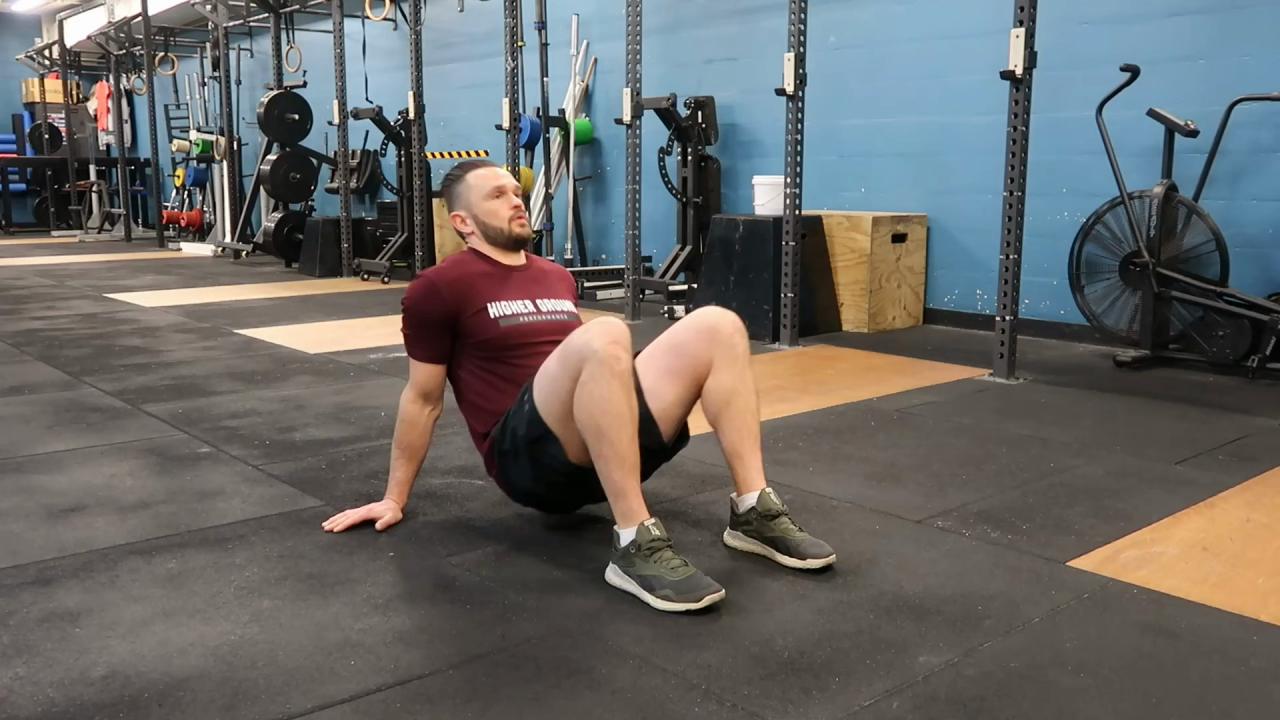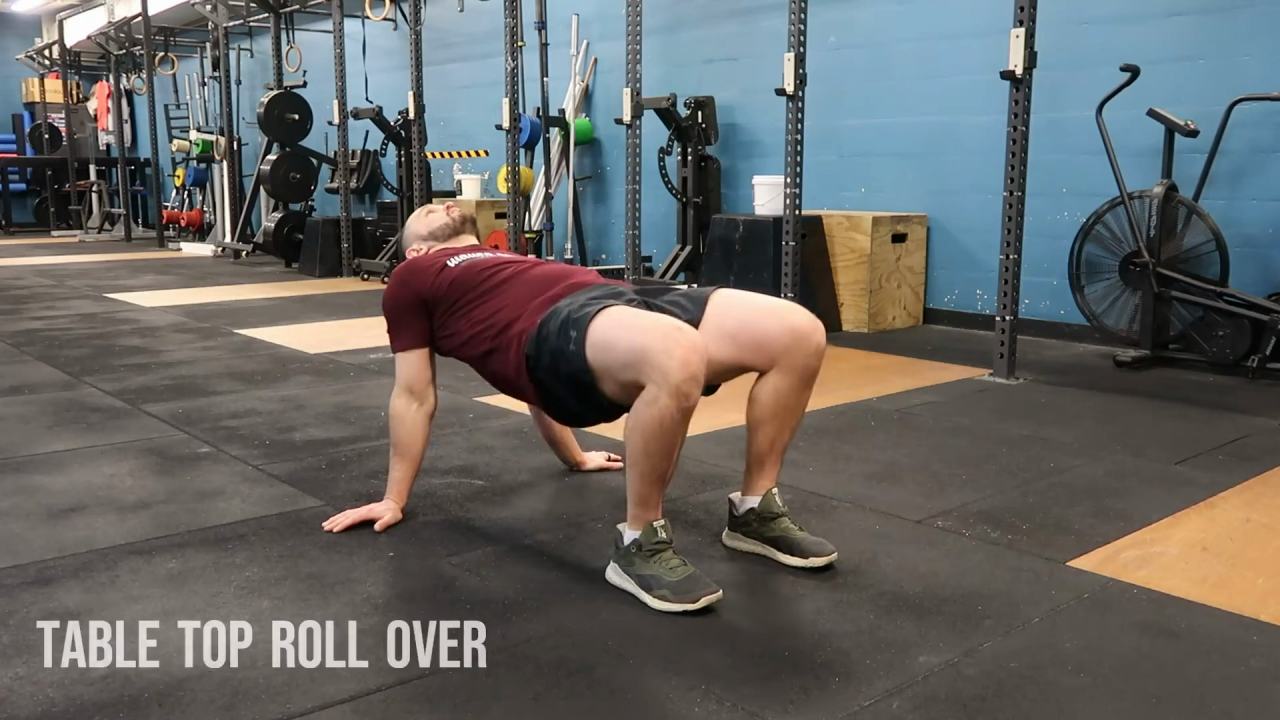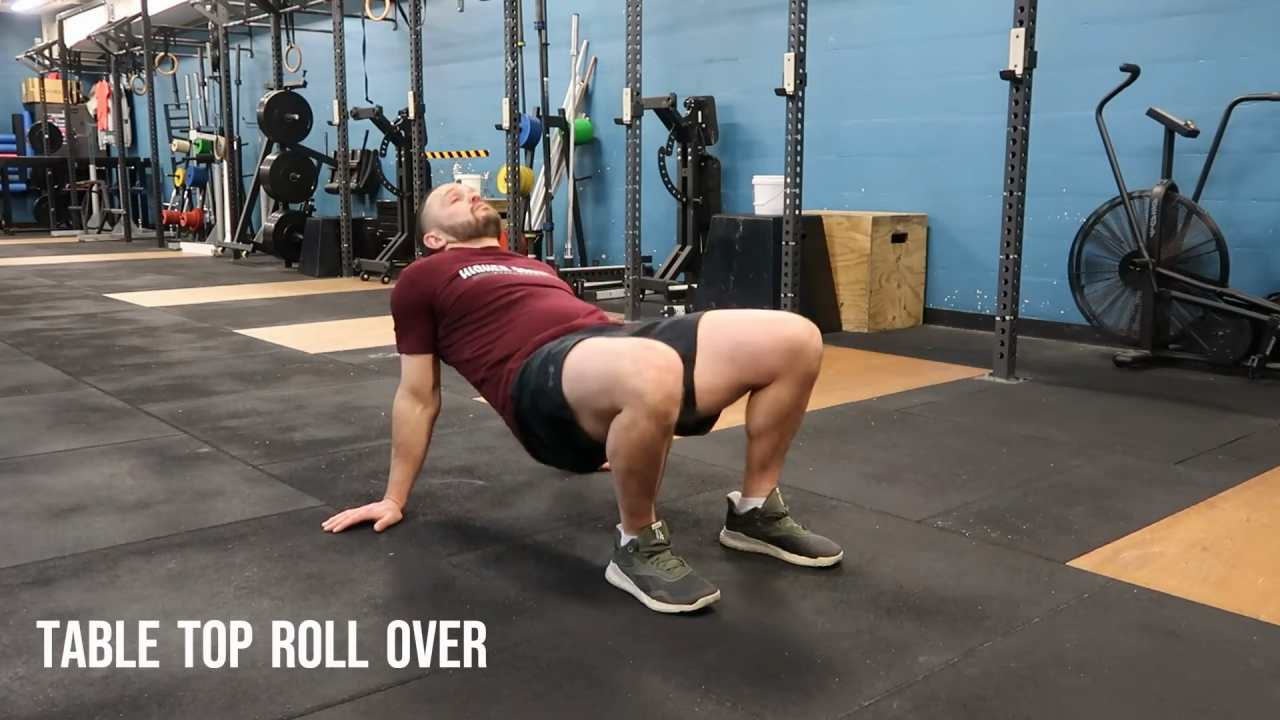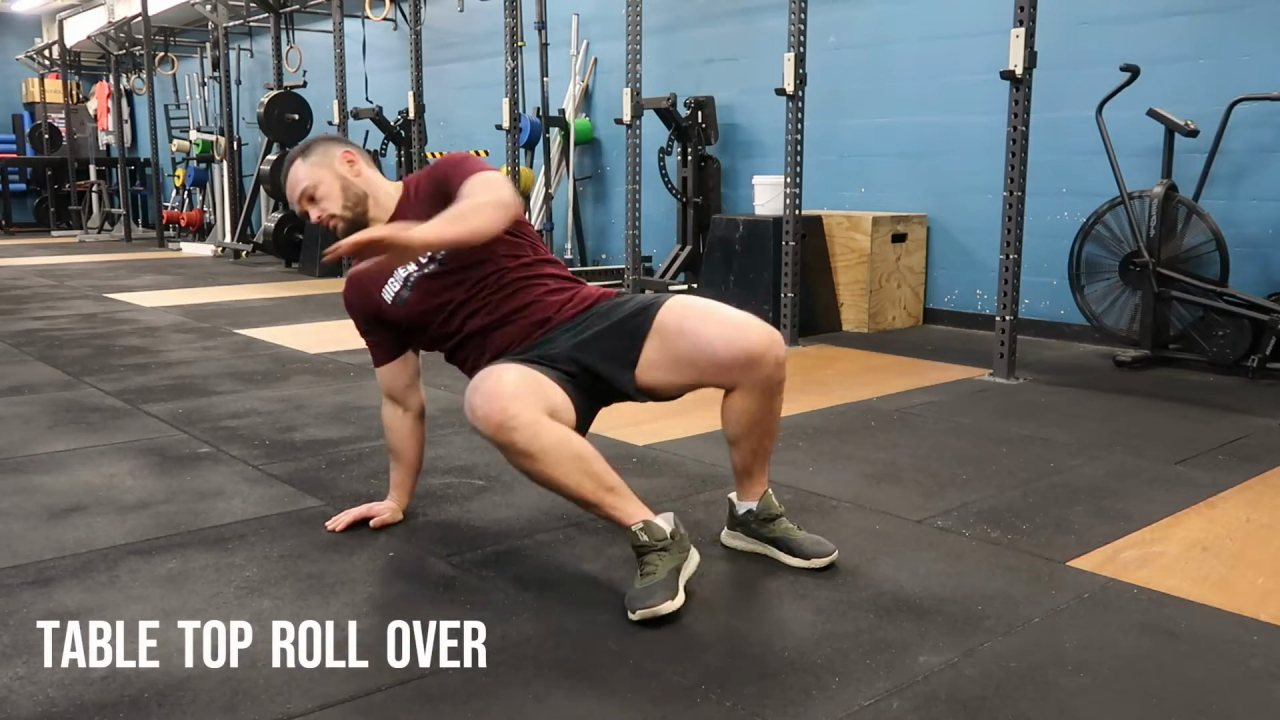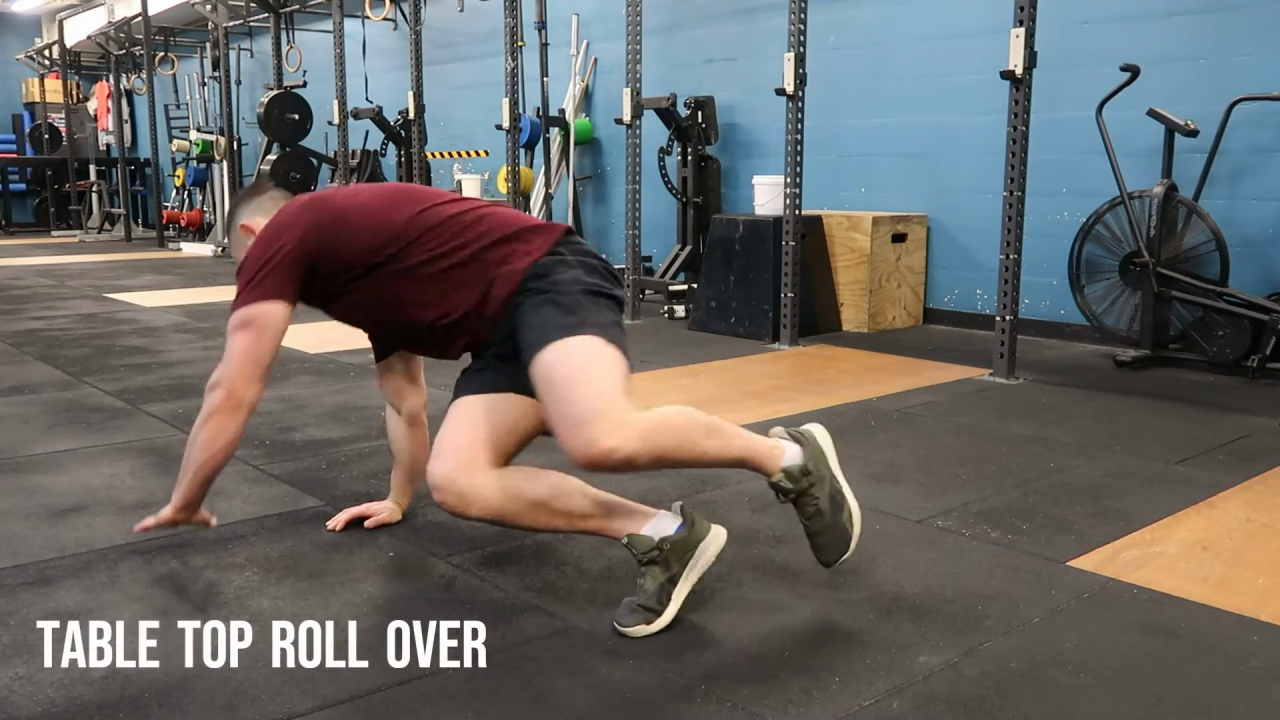
dt=0.7s
person 1, frame 1
left shoulder: (556, 277)
right shoulder: (441, 287)
right elbow: (423, 397)
right wrist: (395, 499)
left hip: (606, 439)
right hip: (531, 449)
left knee: (717, 326)
right knee: (604, 337)
left ankle: (754, 511)
right ankle: (636, 543)
person 1, frame 2
left shoulder: (509, 265)
right shoulder: (413, 280)
left elbow: (531, 379)
right elbow: (415, 395)
right wrist: (394, 500)
right hip: (562, 329)
left knee: (799, 335)
right knee: (678, 360)
left ankle: (755, 512)
right ankle: (640, 545)
person 1, frame 3
left shoulder: (536, 268)
right shoulder: (425, 280)
right elbow: (419, 397)
right wrist: (395, 500)
left hip: (622, 342)
right hip: (542, 377)
left knee: (794, 341)
right knee: (652, 372)
left ankle: (754, 513)
right ankle: (638, 547)
person 1, frame 4
left shoulder: (448, 177)
right shoulder: (364, 287)
left elbow: (494, 203)
right elbow: (402, 399)
left wrist: (420, 236)
right wrist: (397, 500)
left hip: (594, 318)
right hip: (523, 368)
left knee: (757, 347)
right knee: (494, 401)
left ankle: (753, 514)
right ankle: (650, 535)
person 1, frame 5
left shoulder: (278, 236)
right shoulder: (353, 251)
left elbow: (231, 394)
right elbow: (404, 398)
left wrist: (184, 505)
right wrist: (397, 499)
left hip: (549, 276)
right hip: (508, 317)
left knee: (604, 441)
right knee: (461, 485)
left ankle: (787, 455)
right ankle: (659, 533)
